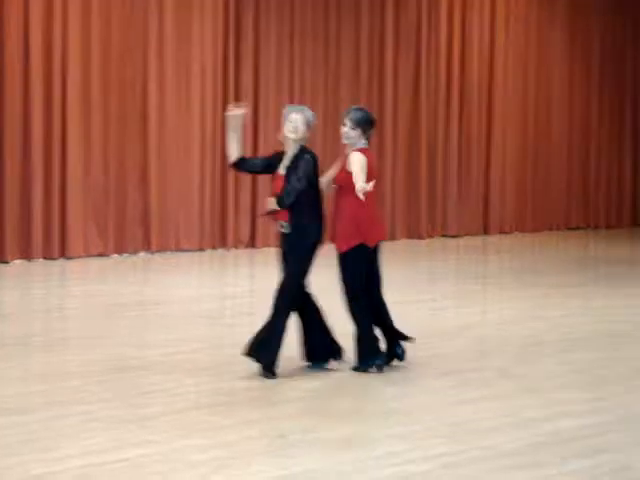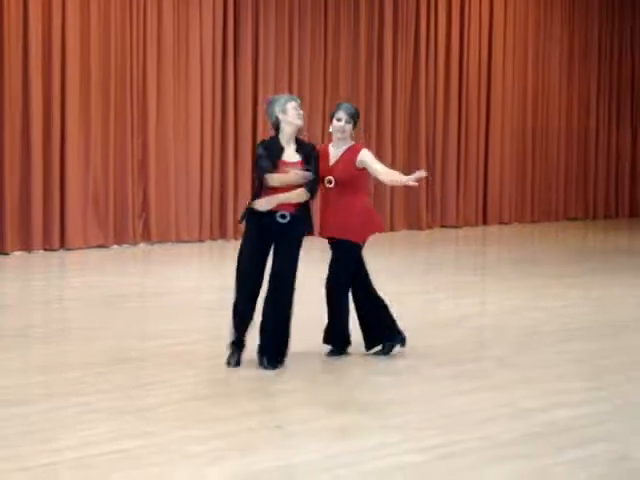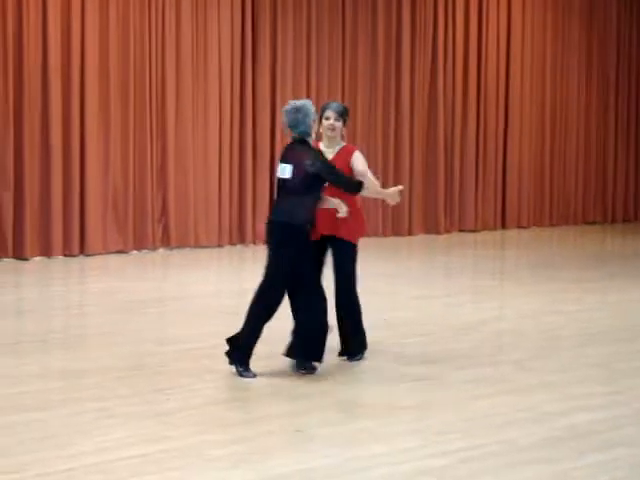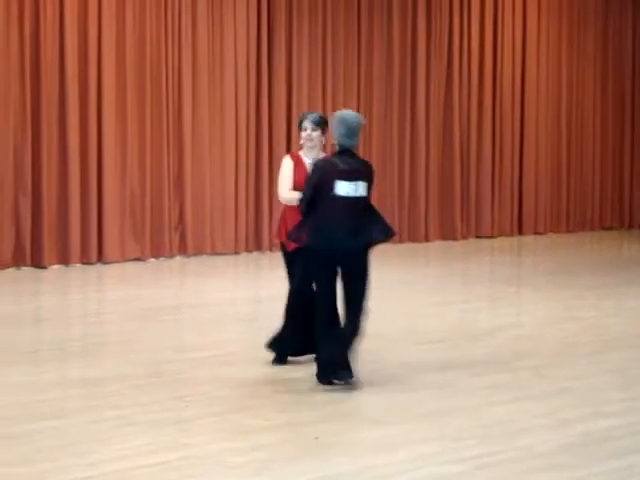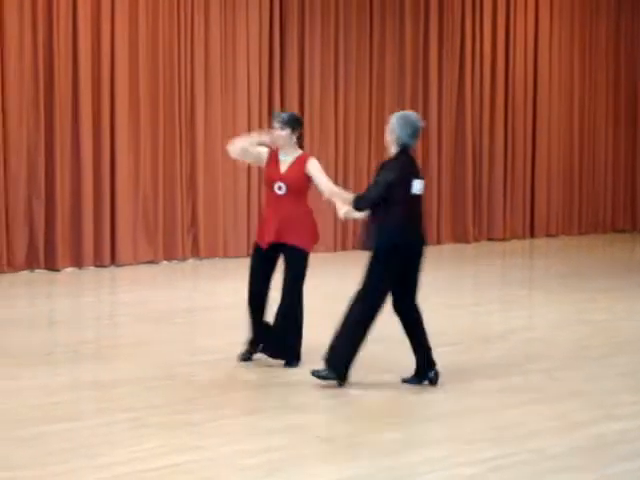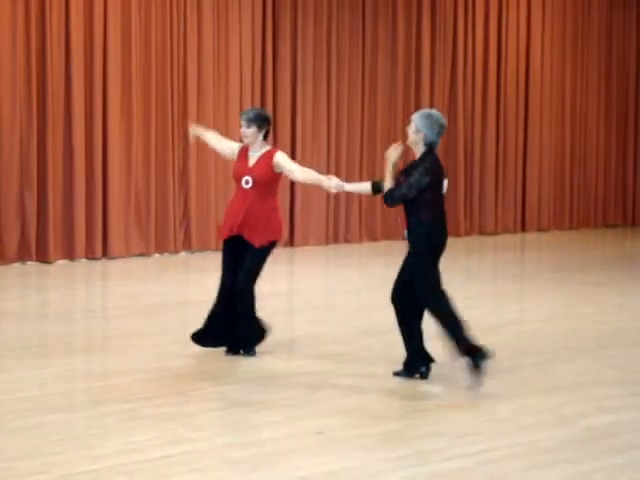
dt=0.3s
person 1, frame 1
left shoulder: (307, 160)
right shoulder: (279, 159)
left elbow: (283, 200)
right elbow: (237, 162)
left wrist: (272, 203)
right wrist: (233, 125)
left hip: (304, 234)
right hip: (291, 233)
left knee: (287, 294)
right knee: (298, 292)
left ankle: (265, 355)
right ankle: (326, 350)
person 1, frame 2
left shoulder: (309, 151)
right shoulder: (265, 148)
left elbow: (309, 191)
right elbow: (266, 178)
left wrist: (274, 200)
right wrist: (290, 177)
left hip: (292, 226)
right hip: (261, 223)
left knee: (282, 286)
right knee: (247, 284)
left ankle: (271, 352)
right ankle: (238, 343)
person 1, frame 3
left shoulder: (291, 151)
right shoulder: (311, 154)
right elbow: (348, 183)
left wrist: (329, 202)
right wrist: (383, 192)
left hip: (290, 225)
right hip: (289, 228)
left knee: (309, 290)
right knee: (273, 288)
left ankle: (303, 354)
right ankle: (239, 352)
person 1, frame 4
left shoulder: (322, 167)
right shoulder: (365, 169)
left elbow: (305, 204)
left hip: (322, 242)
right hip: (354, 243)
left knee: (325, 302)
right knee: (354, 305)
left ankle: (328, 368)
right ankle: (338, 362)
person 1, frame 5
left shoulder: (393, 166)
right shoulder: (408, 165)
left elbow: (365, 202)
left wrist: (344, 206)
right wrist: (352, 208)
left hip: (392, 244)
right hip: (410, 243)
left knee: (365, 302)
right knee: (406, 304)
left ankle: (337, 367)
right ankle: (426, 368)
person 1, frame 6
left shoulder: (426, 167)
right shoulder: (422, 164)
left elbow: (392, 198)
right elbow: (382, 187)
left wrist: (389, 165)
right wrist: (346, 186)
left hip: (425, 241)
right hip: (425, 240)
left knee: (432, 298)
right knee: (403, 297)
left ankle: (472, 353)
right ankle: (416, 361)
person 2, frame 1
left shoulder: (357, 157)
right shoulder: (347, 158)
left elbow: (359, 179)
right elbow: (325, 182)
left wrist: (360, 187)
left hip: (355, 230)
right hip: (365, 229)
left knee: (356, 293)
right knee: (369, 290)
left ankle: (370, 354)
right ankle: (393, 342)
person 2, frame 2
left shoulder: (359, 154)
right shoulder: (320, 152)
left elbow: (384, 174)
left wrist: (406, 179)
left hip: (354, 224)
right hip: (334, 225)
left knee: (336, 282)
right knee: (358, 283)
left ankle: (337, 340)
right ankle: (389, 335)
person 2, frame 3
left shoulder: (352, 154)
left elbow: (372, 187)
left hip: (344, 225)
right hip: (316, 224)
left knee: (345, 285)
left ankle: (354, 344)
person 2, frame 4
right shoulder: (289, 160)
right elbow: (284, 196)
right hip: (292, 232)
left knee: (299, 289)
right knee: (300, 289)
left ankle: (286, 346)
right ankle: (310, 342)
person 2, frame 5
left shoulder: (308, 163)
right shoulder: (265, 155)
left elbow: (328, 187)
right elbow: (233, 151)
left wrist: (341, 201)
right wrist: (256, 139)
left hip: (296, 232)
right hip: (268, 230)
left knee: (292, 293)
right knee: (257, 288)
left ankle: (289, 351)
right ankle: (259, 339)
person 2, frame 6
left shoulder: (276, 157)
right shoulder: (238, 151)
left elbow: (300, 173)
right elbow: (216, 139)
left wrist: (326, 180)
right wrist: (198, 131)
left hip: (263, 229)
right hip: (235, 225)
left knee: (243, 285)
right knee: (229, 284)
left ankle: (247, 339)
right ankle: (232, 339)
